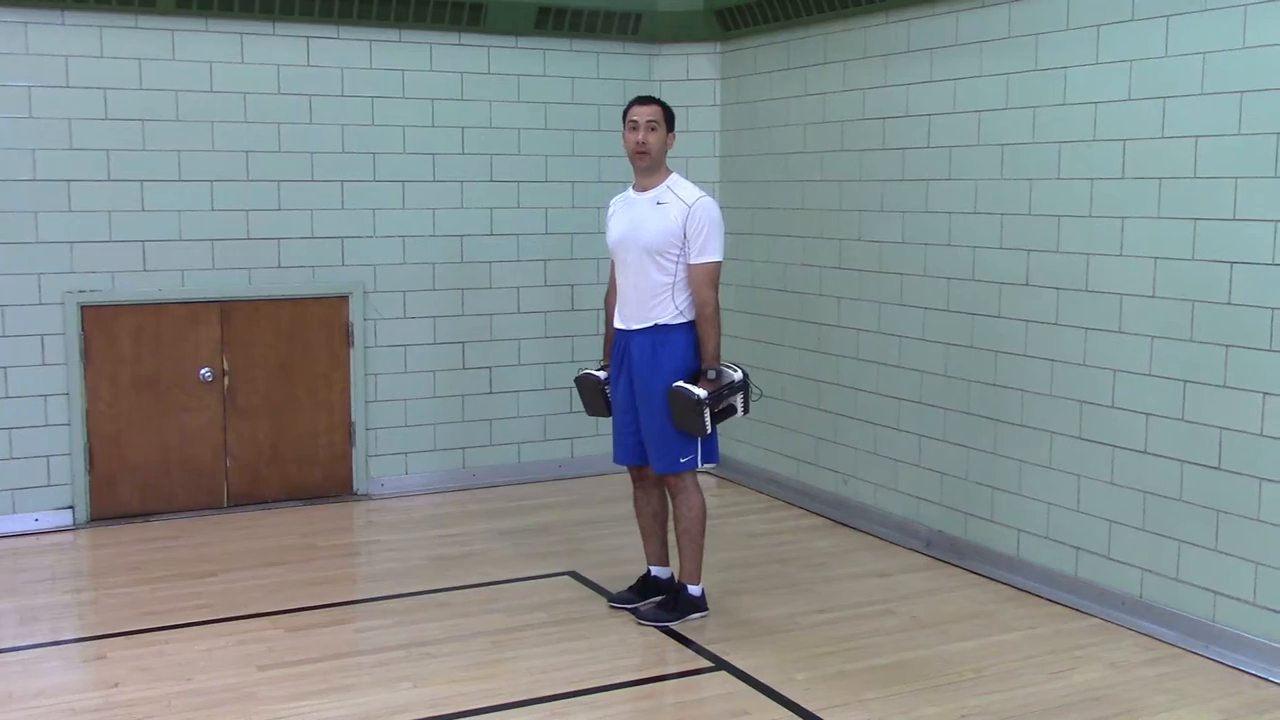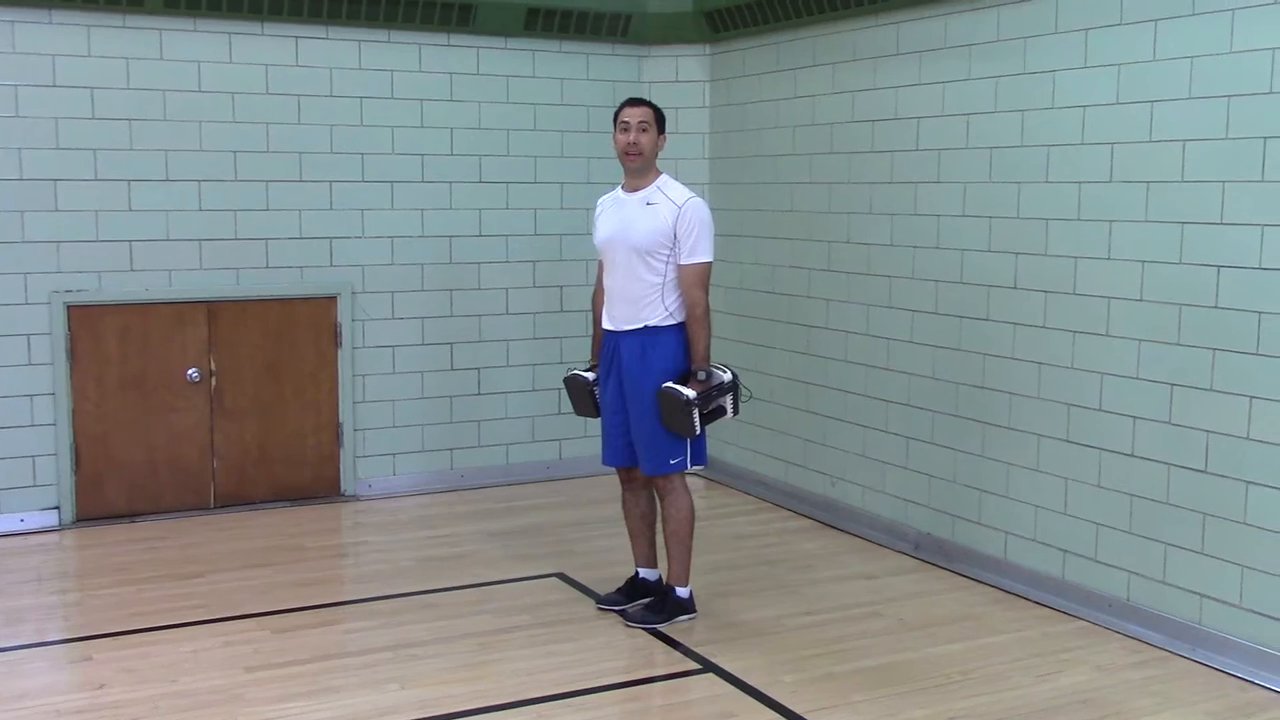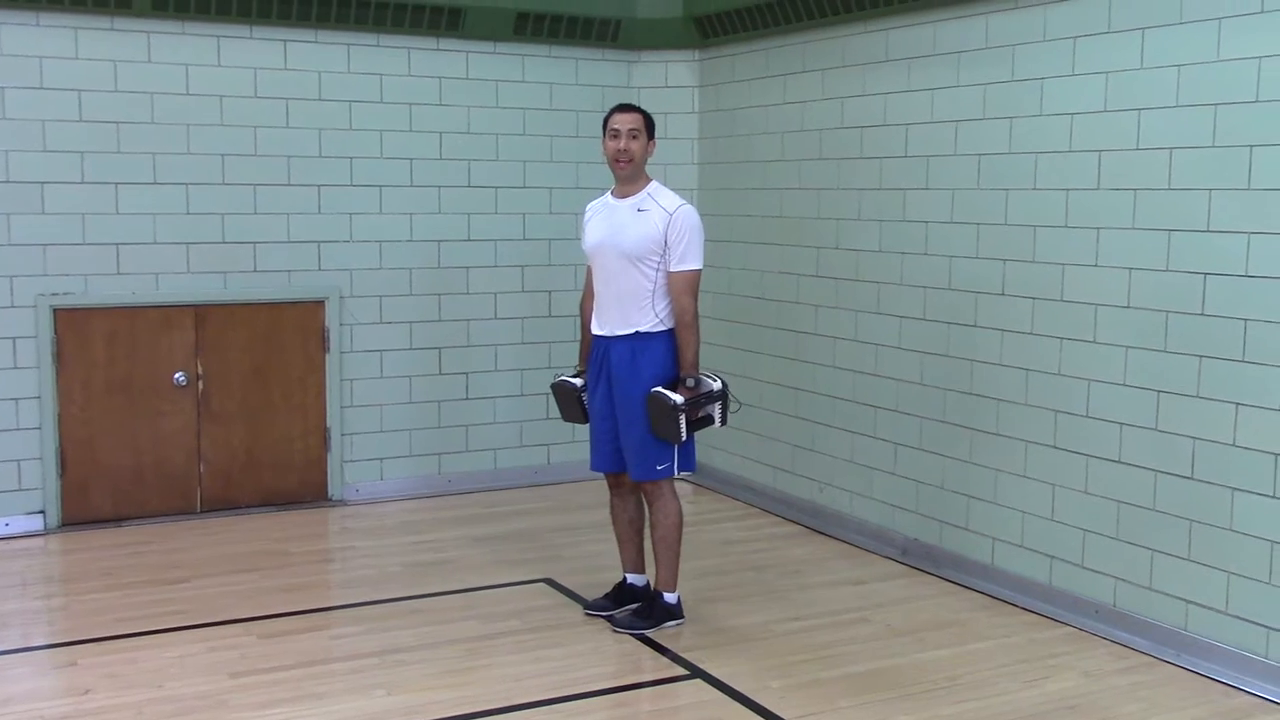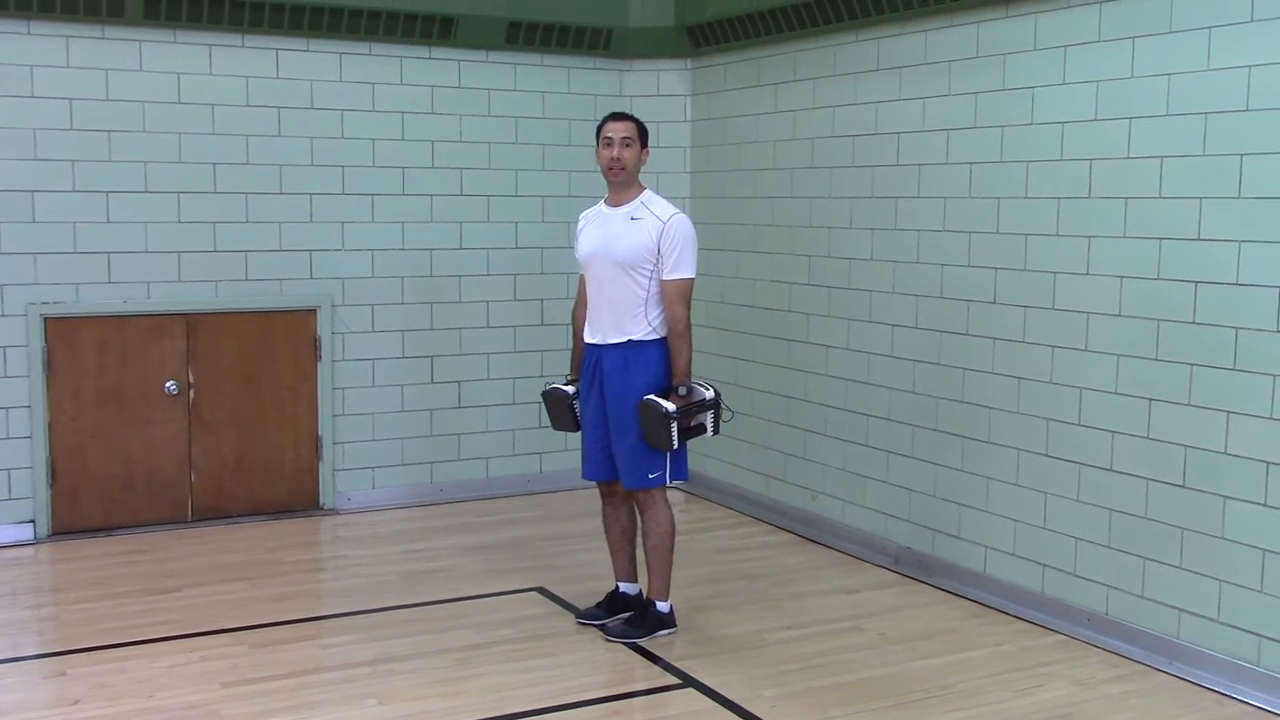
dt=0.3s
person 1, frame 1
left shoulder: (693, 205)
right shoulder: (618, 207)
left elbow: (706, 297)
left wrist: (710, 371)
right wrist: (608, 356)
left hip: (670, 347)
right hip: (628, 347)
left knee: (677, 473)
right knee: (641, 471)
left ankle: (691, 590)
right ankle: (657, 575)
person 1, frame 2
left shoulder: (683, 206)
right shoulder: (606, 207)
left elbow: (695, 298)
left wrist: (700, 372)
right wrist: (596, 357)
left hip: (660, 348)
right hip: (616, 348)
left knee: (666, 475)
right knee: (629, 472)
left ankle: (679, 592)
right ankle: (645, 577)
person 1, frame 3
left shoulder: (674, 213)
right shoulder: (594, 212)
left elbow: (685, 305)
left wrist: (688, 378)
right wrist: (584, 361)
left hip: (650, 354)
right hip: (605, 353)
left knee: (655, 480)
right knee: (617, 477)
left ankle: (666, 598)
right ankle: (632, 582)
person 1, frame 4
left shoulder: (667, 222)
right shoulder: (588, 222)
left elbow: (678, 314)
left wrist: (681, 388)
right wrist: (575, 371)
left hip: (642, 363)
right hip: (597, 363)
left knee: (647, 490)
right knee: (610, 486)
left ankle: (659, 607)
right ankle: (625, 591)
